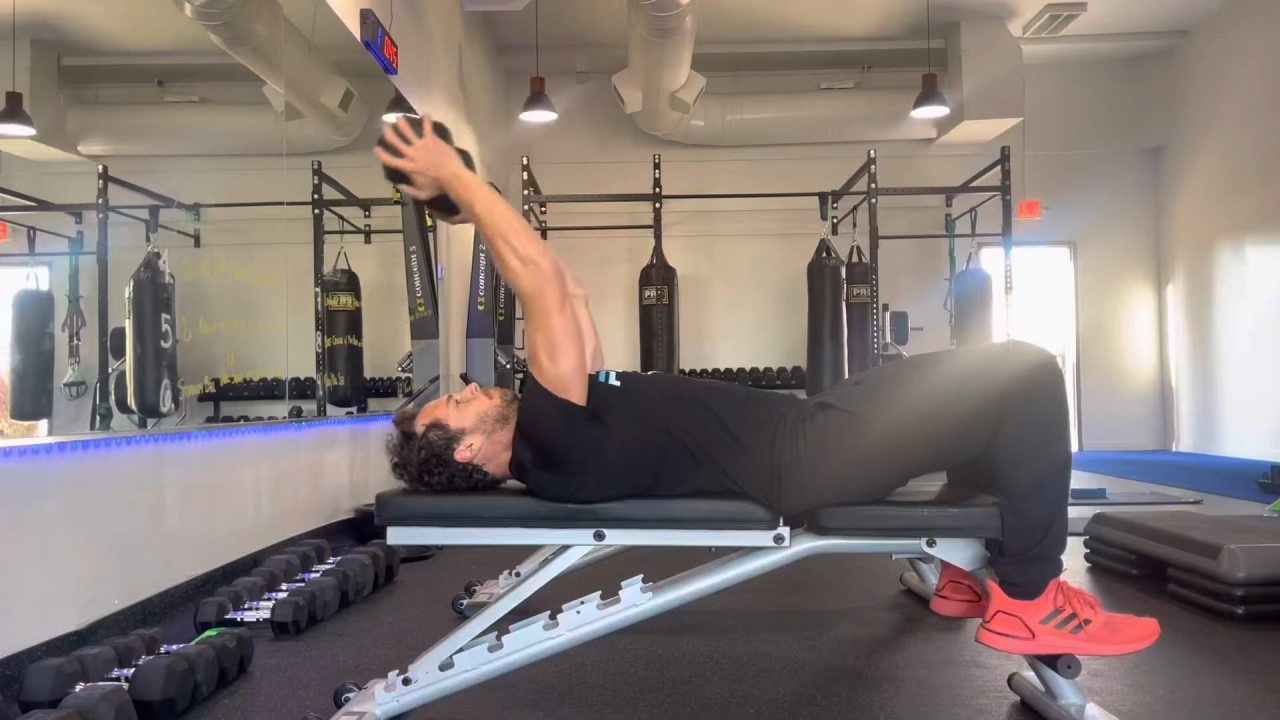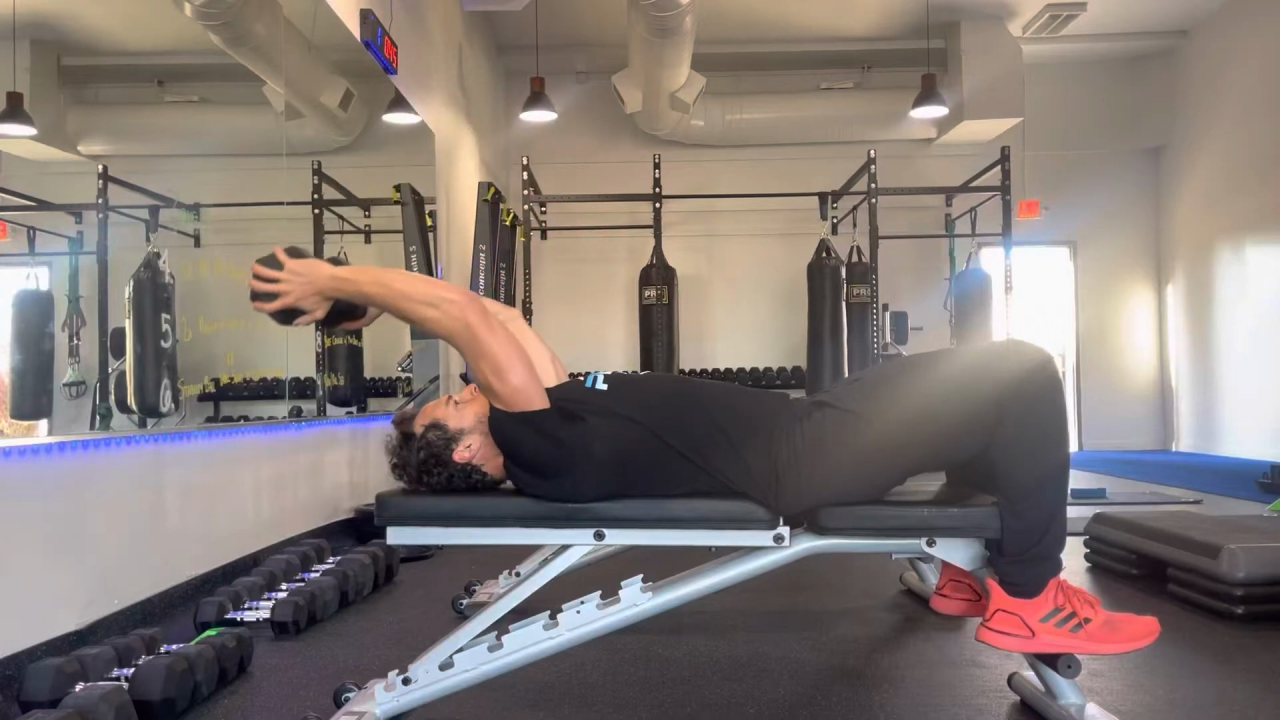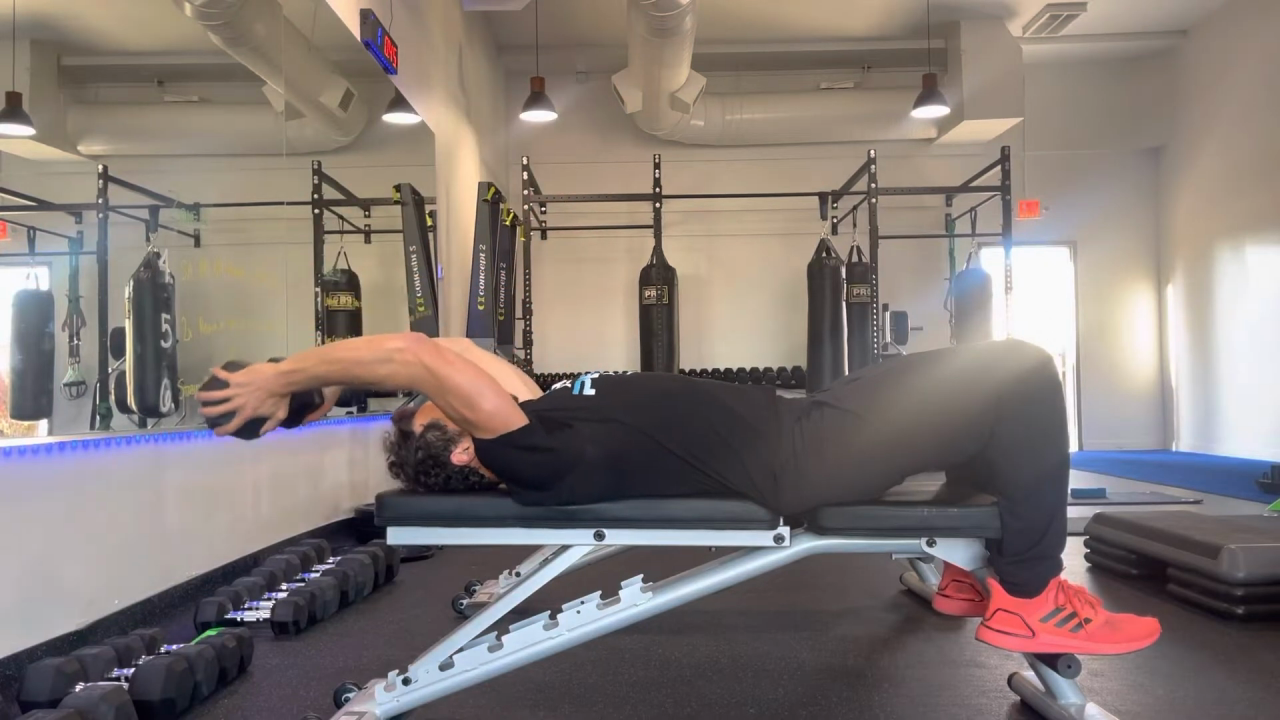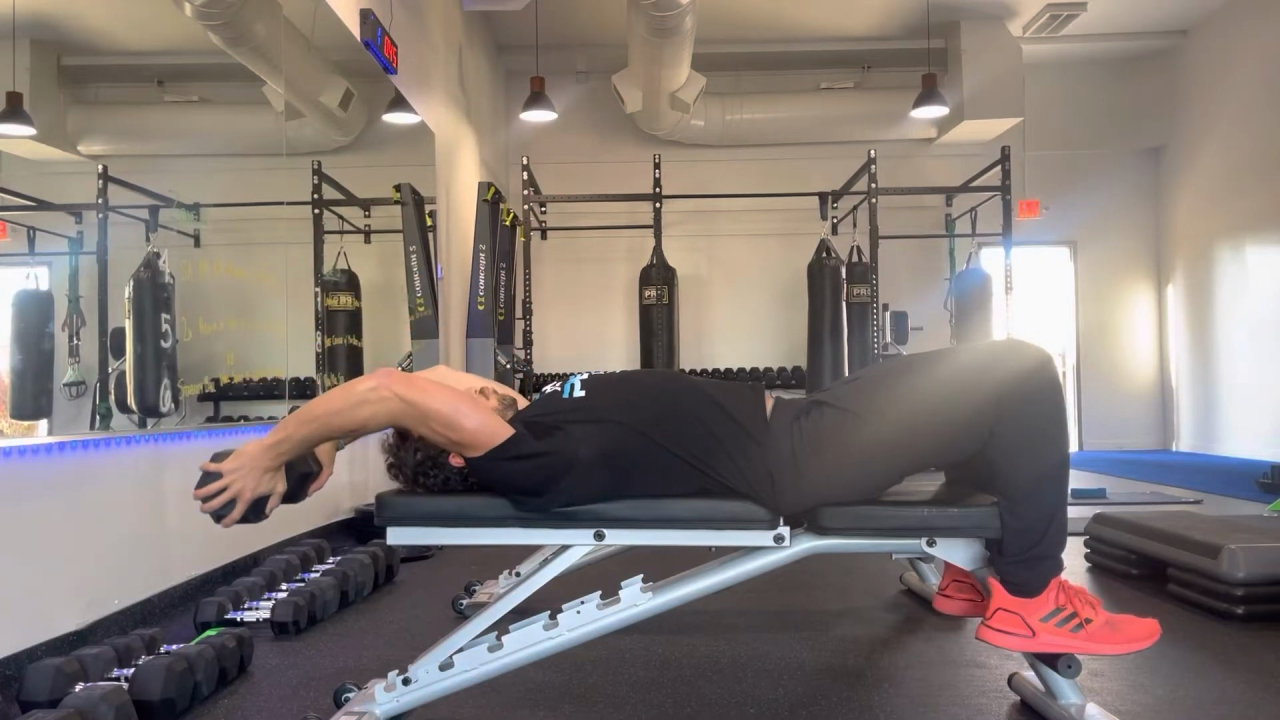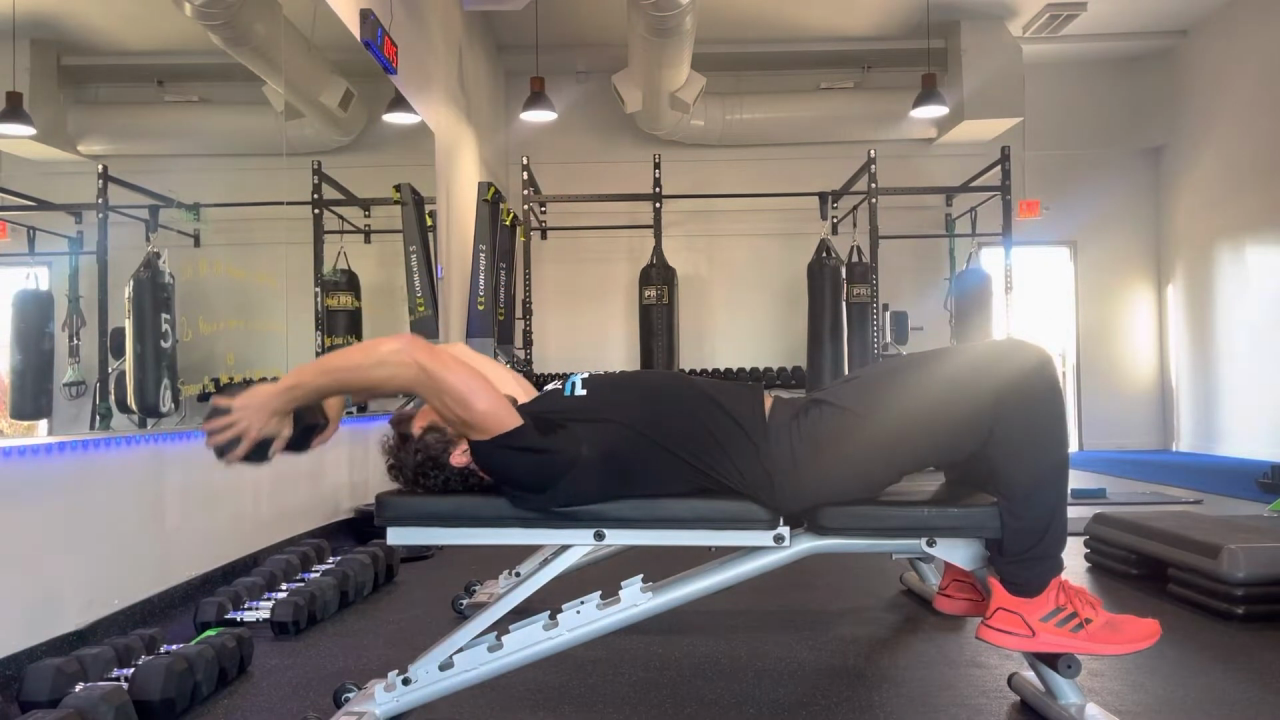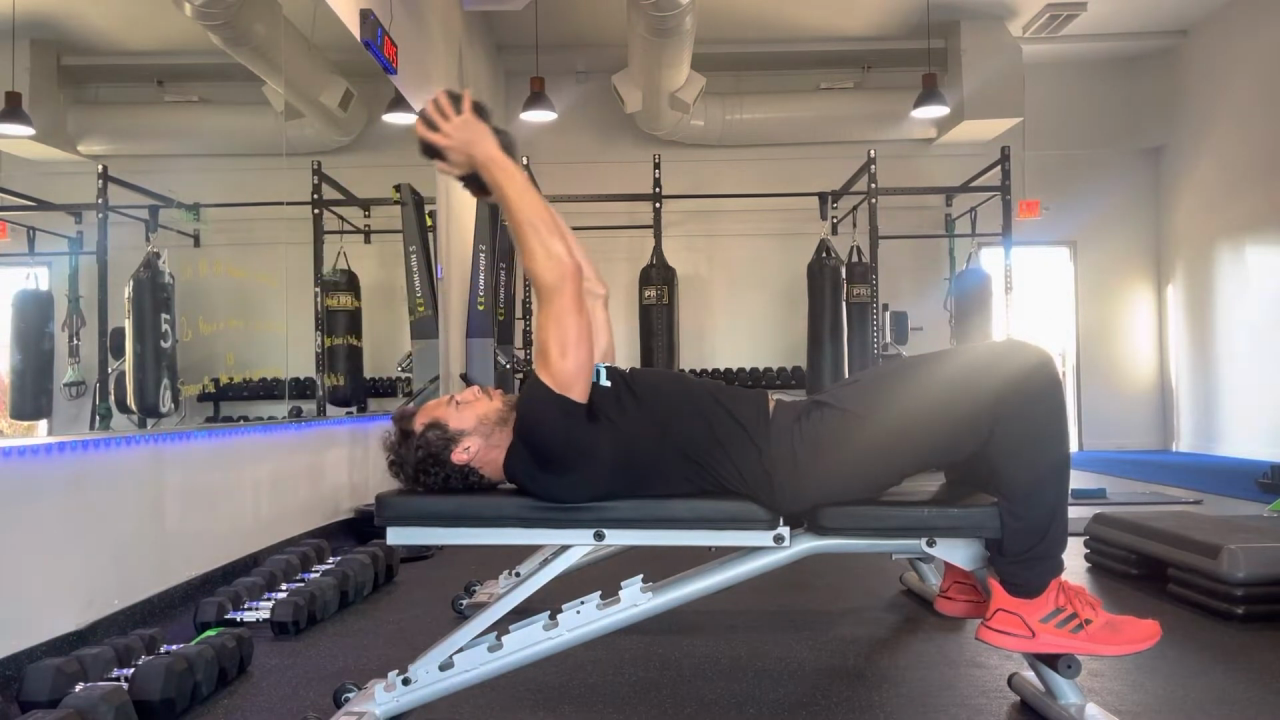
dt=0.7s
person 1, frame 1
left shoulder: (554, 433)
right shoulder: (553, 448)
left elbow: (559, 297)
right elbow: (546, 286)
left wrist: (462, 195)
right wrist: (451, 175)
left hip: (804, 427)
right hip: (807, 460)
left knee: (1000, 378)
right knee: (1027, 377)
left ankle: (977, 569)
right ankle: (1025, 602)
person 1, frame 2
left shoulder: (550, 427)
right shoulder: (546, 456)
left elbow: (490, 321)
right elbow: (472, 316)
left wrist: (353, 288)
right wrist: (335, 278)
left hip: (798, 419)
right hip: (803, 460)
left knee: (989, 374)
right knee: (1021, 374)
left ankle: (974, 568)
right ankle: (1025, 599)
person 1, frame 3
left shoulder: (537, 420)
right shoulder: (532, 462)
left elbow: (455, 352)
right elbow: (423, 355)
left wrist: (296, 374)
right wrist: (279, 379)
left hip: (799, 418)
right hip: (804, 459)
left knee: (993, 374)
right knee: (1023, 373)
left ankle: (973, 568)
right ankle: (1028, 600)
person 1, frame 4
left shoulder: (534, 416)
right shoulder: (530, 463)
left elbow: (417, 384)
right elbow: (398, 389)
left wrist: (318, 439)
right wrist: (269, 451)
left hip: (796, 416)
right hip: (802, 459)
left knee: (990, 377)
right knee: (1020, 370)
left ankle: (971, 570)
right ankle: (1028, 598)
person 1, frame 5
left shoulder: (535, 424)
right shoulder: (528, 466)
left elbow: (441, 360)
right elbow: (420, 359)
left wrist: (328, 385)
right wrist: (284, 391)
left hip: (795, 418)
right hip: (797, 454)
left knee: (989, 378)
right knee: (1021, 373)
left ankle: (977, 568)
right ankle: (1029, 598)
person 1, frame 6
left shoulder: (552, 433)
right shoulder: (550, 448)
left elbow: (584, 289)
right elbow: (561, 283)
left wrist: (491, 166)
right wrist: (487, 156)
left hip: (799, 427)
right hip: (802, 457)
left knee: (990, 382)
right knee: (1023, 375)
left ankle: (978, 570)
right ankle: (1027, 601)
